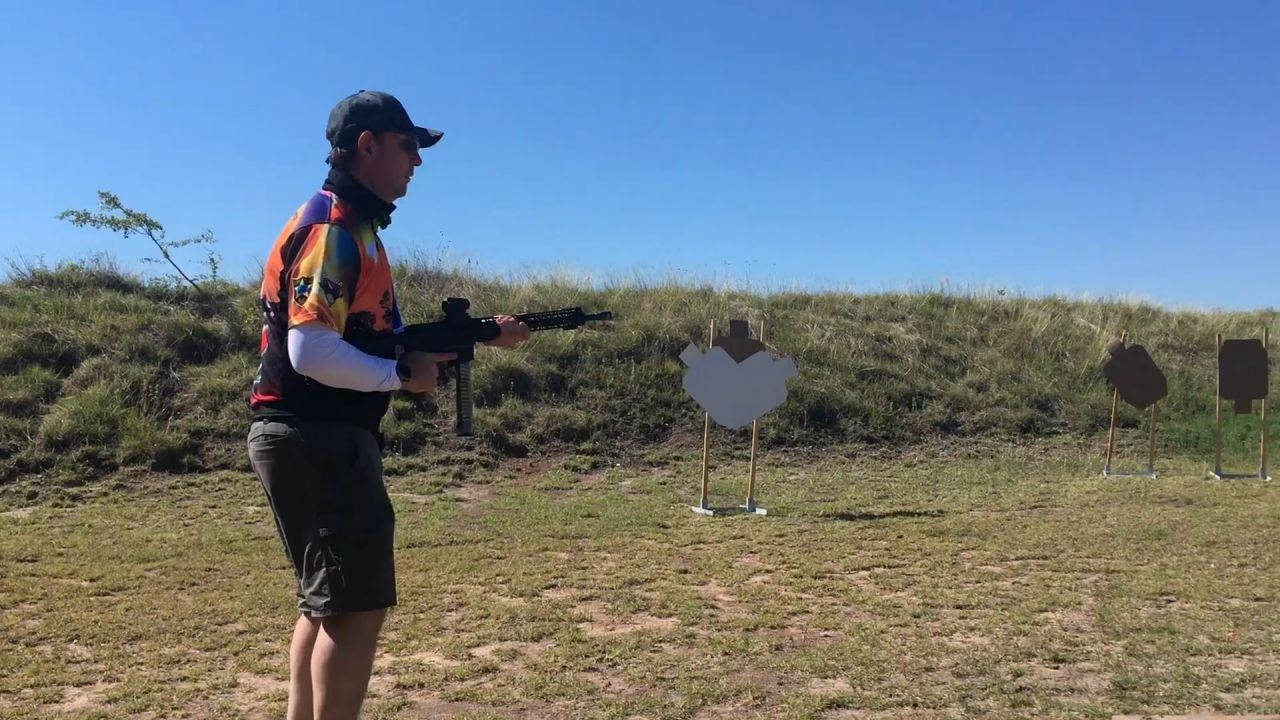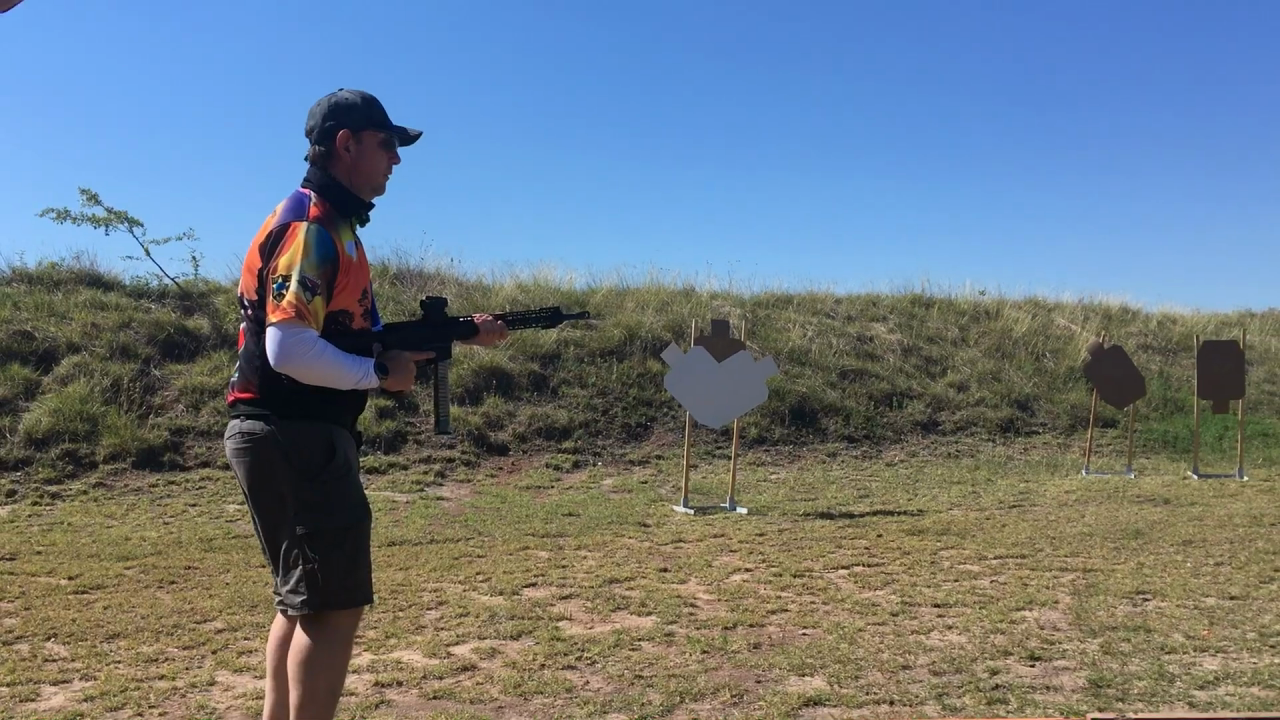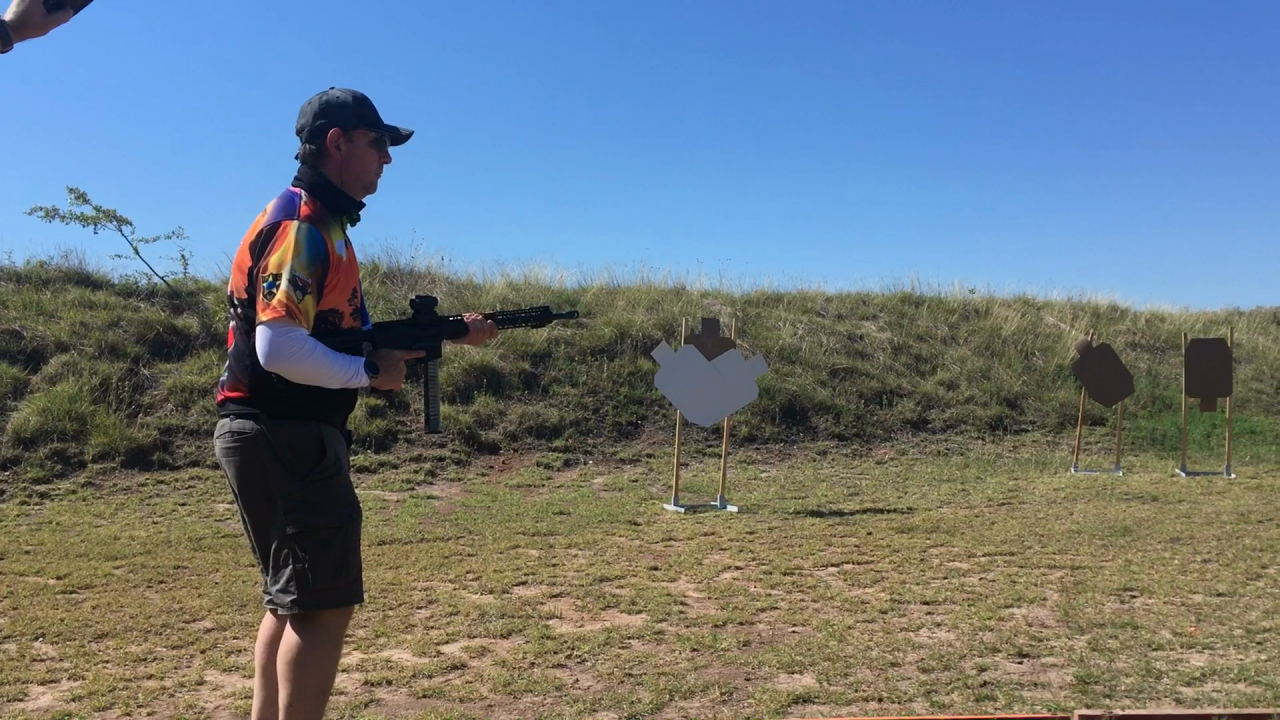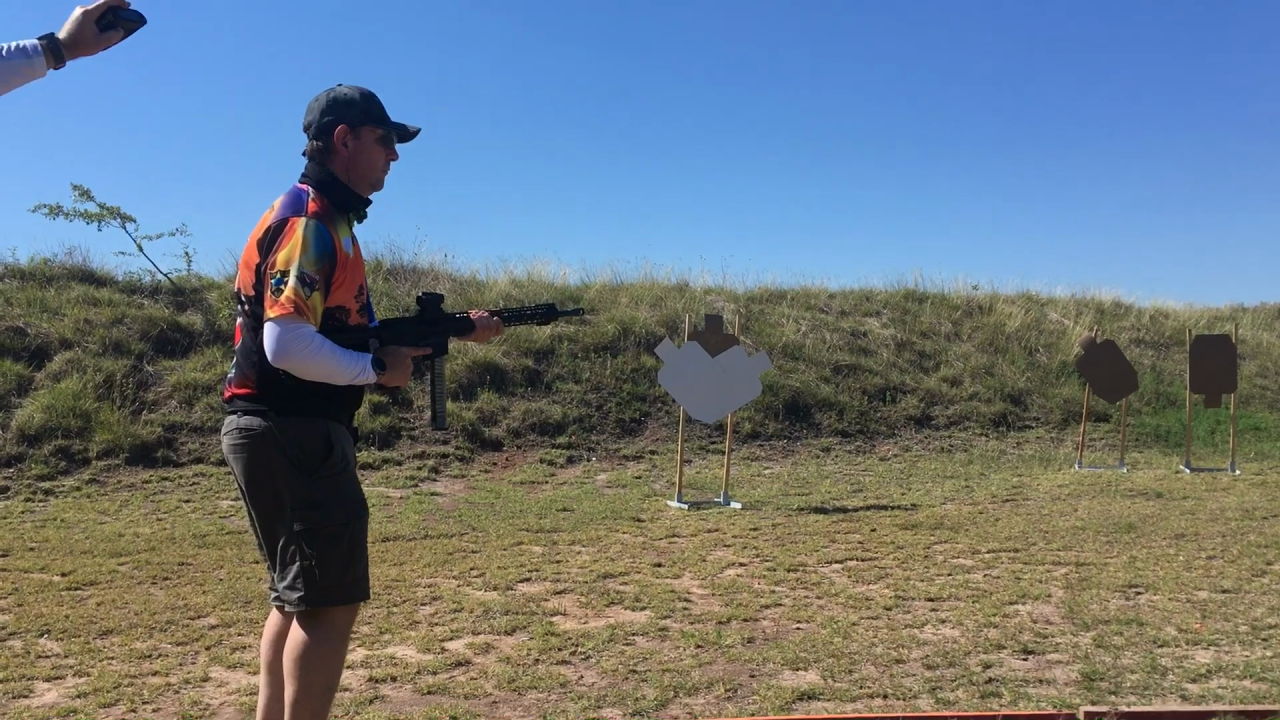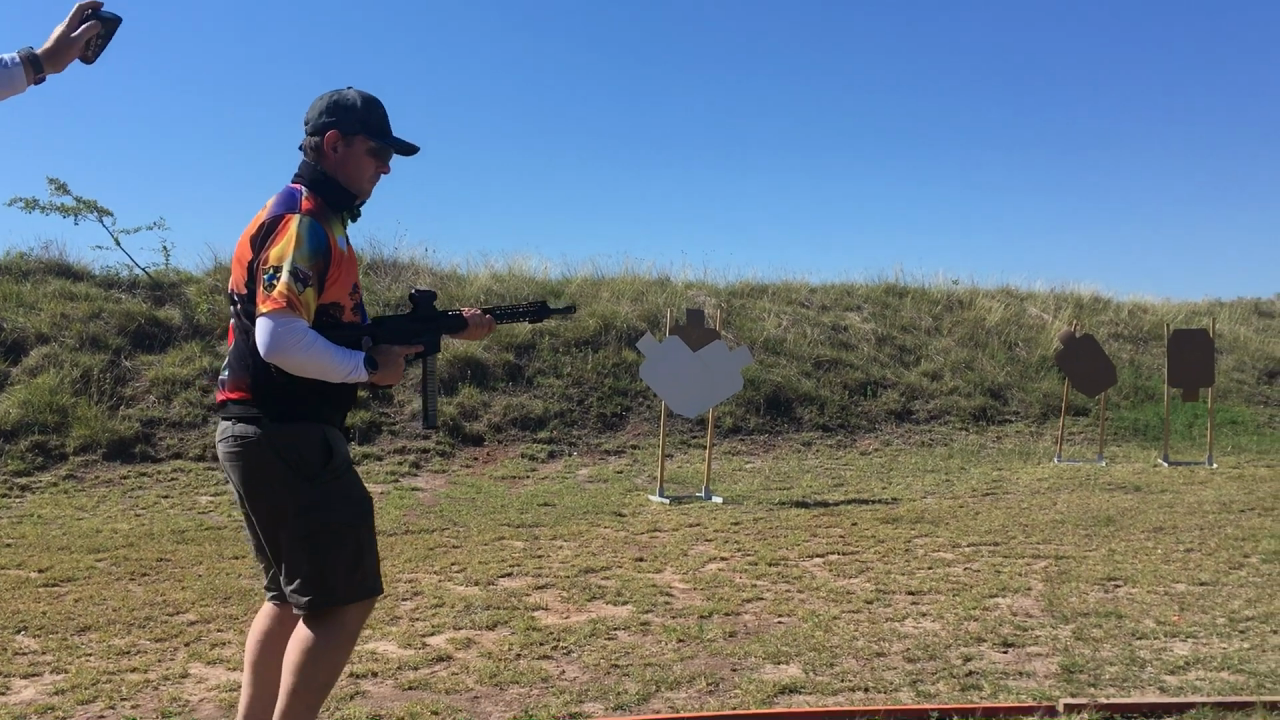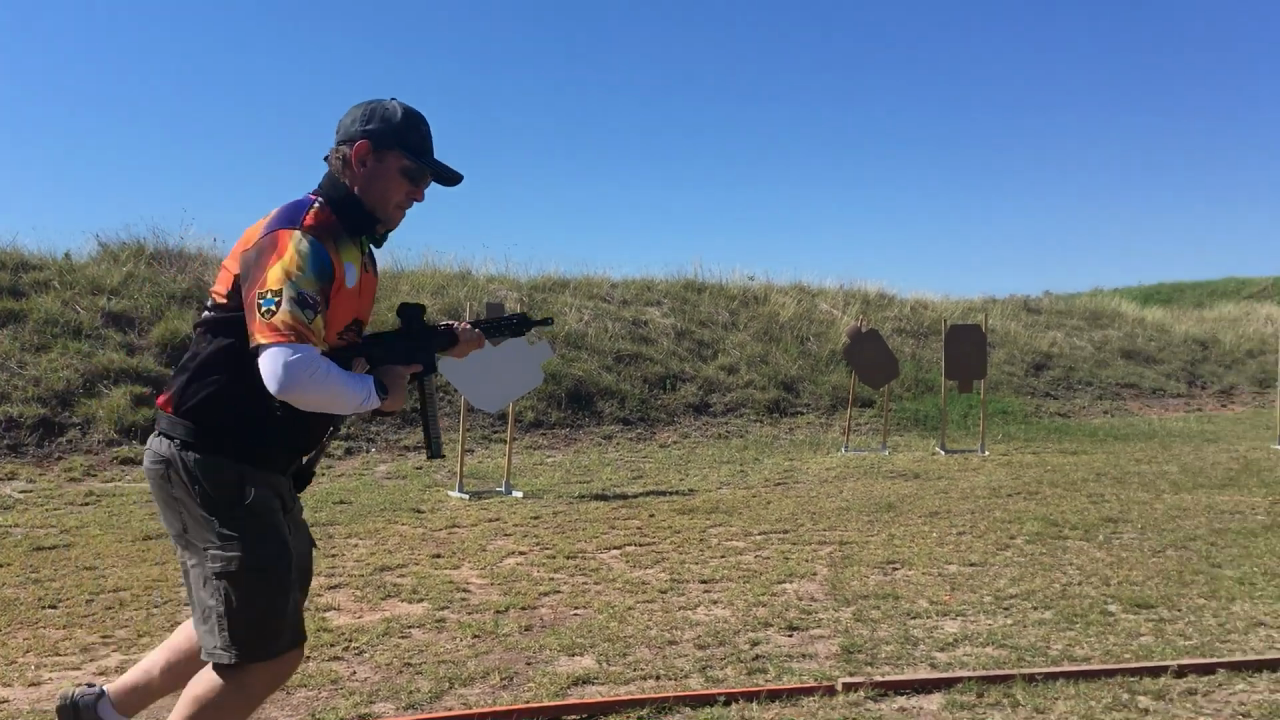
dt=0.5s
person 1, frame 1
left shoulder: (355, 227)
right shoulder: (331, 227)
left elbow: (379, 338)
right elbow: (312, 353)
left wrist: (482, 335)
right wrist: (404, 376)
left hip: (316, 441)
right hip: (317, 441)
left knee: (327, 602)
right knee: (358, 606)
person 1, frame 2
left shoulder: (334, 226)
right shoulder: (309, 225)
left elbow: (363, 336)
right elbow: (290, 350)
left wrist: (461, 334)
right wrist: (381, 375)
left hip: (295, 439)
right hip: (295, 440)
left knee: (303, 601)
right knee: (335, 604)
person 1, frame 3
left shoulder: (324, 225)
right shoulder: (299, 224)
left elbow: (345, 336)
right elbow: (279, 349)
left wrist: (450, 334)
right wrist: (371, 373)
left hip: (282, 439)
right hip: (285, 439)
left knee: (292, 599)
right knee: (323, 604)
person 1, frame 4
left shoulder: (330, 222)
right shoulder: (307, 222)
left elbow: (353, 332)
right elbow: (287, 345)
left wrist: (453, 331)
right wrist: (378, 370)
left hip: (286, 436)
right hip: (291, 436)
left knee: (298, 597)
right knee: (330, 601)
person 1, frame 5
left shoulder: (319, 221)
right shoulder: (301, 220)
left elbow: (338, 331)
right elbow: (279, 341)
left wrist: (445, 329)
right wrist: (370, 367)
left hip: (270, 437)
right hip: (287, 439)
left knee: (293, 596)
right knee: (341, 601)
person 1, frame 6
left shoulder: (352, 247)
right shoulder: (299, 239)
left elbow: (327, 339)
right elbow: (290, 373)
right wrist: (383, 390)
left hip: (254, 468)
right hip: (210, 464)
left knee: (253, 628)
right knee: (264, 656)
